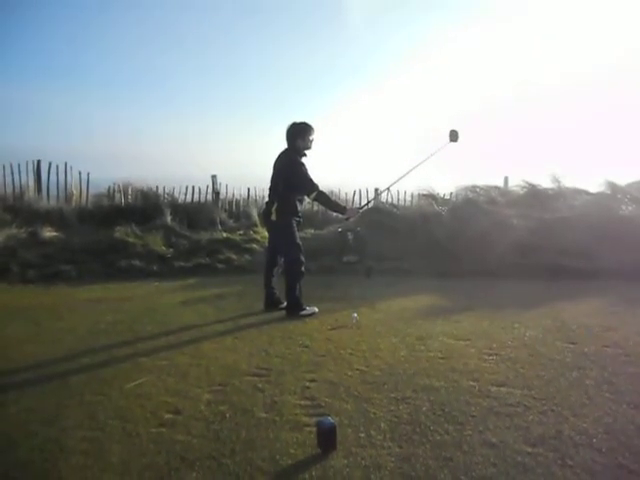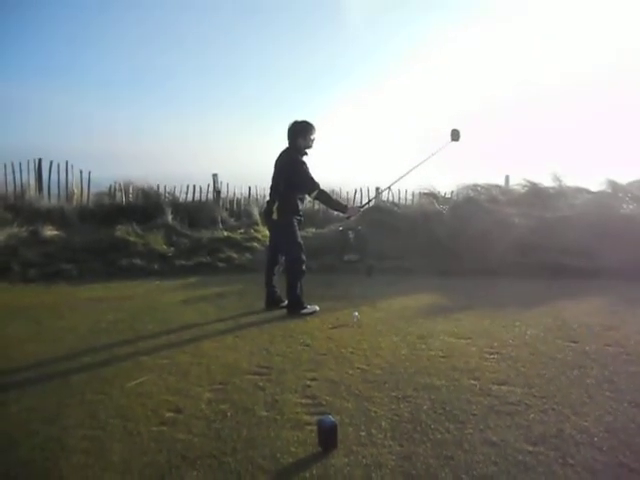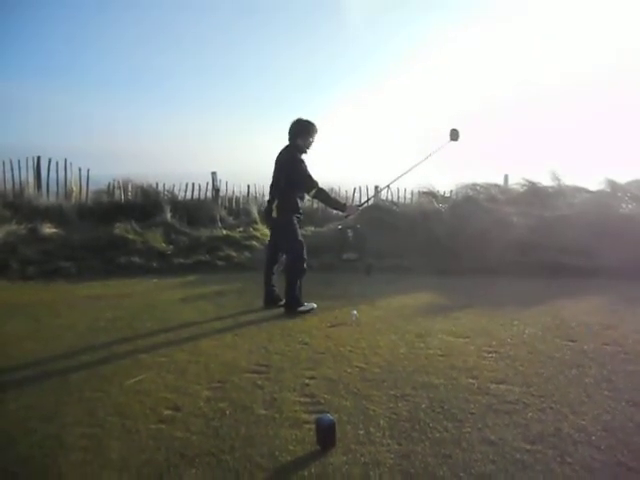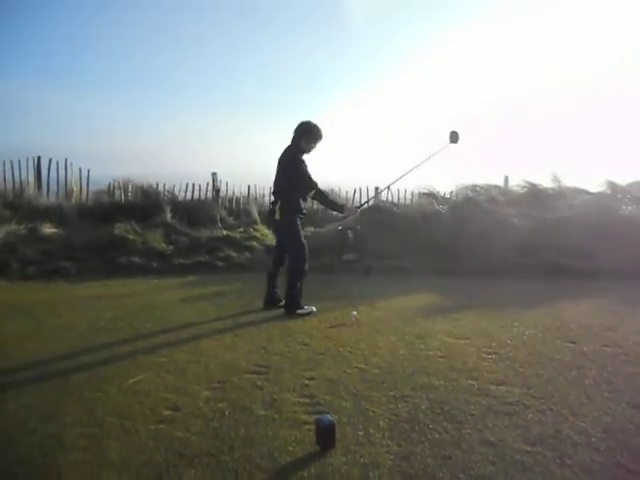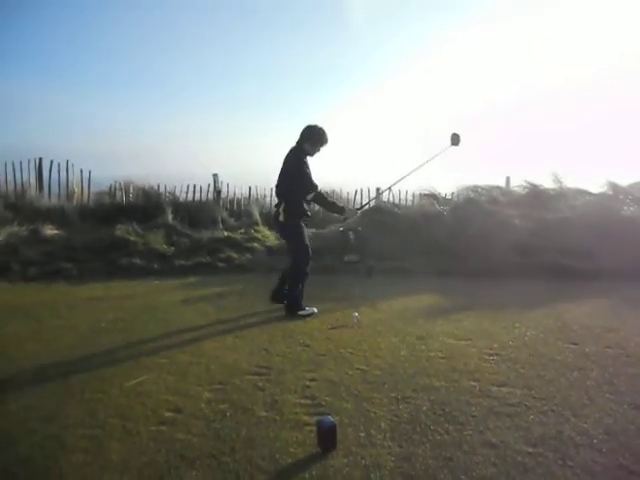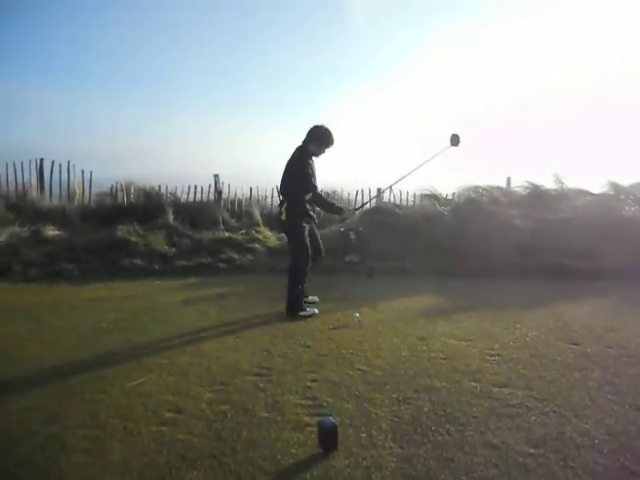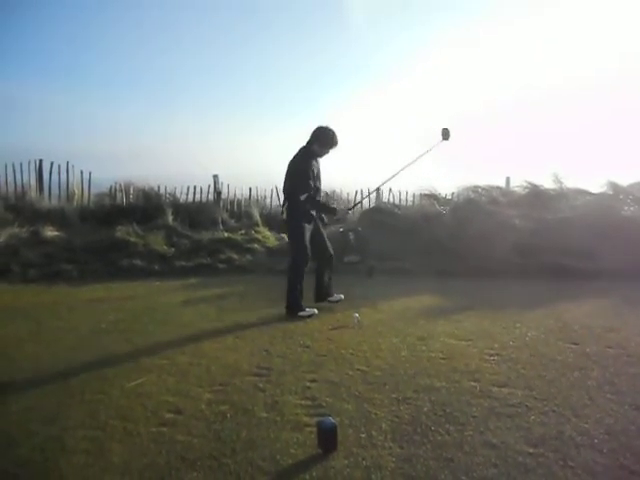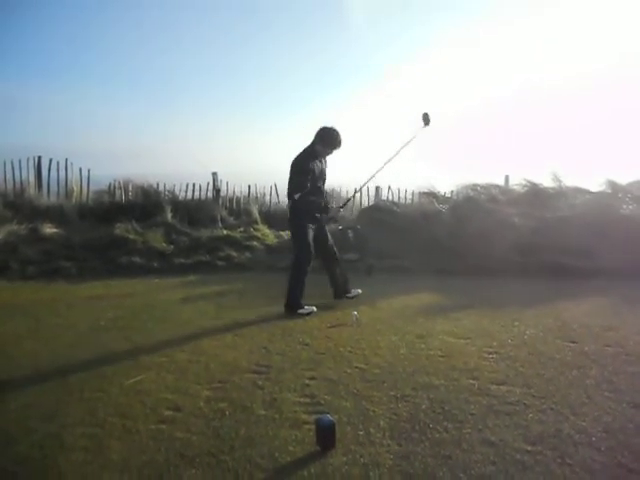
dt=0.1s
person 1, frame 1
left shoulder: (286, 157)
right shoulder: (293, 163)
right elbow: (315, 193)
right wrist: (343, 210)
left hip: (276, 214)
right hip: (283, 217)
left knee: (274, 258)
right knee: (295, 260)
left ankle: (272, 300)
right ankle: (295, 306)
person 1, frame 2
left shoulder: (288, 156)
right shoulder: (295, 162)
right elbow: (316, 192)
right wrist: (344, 209)
left hip: (278, 213)
right hip: (284, 216)
left knee: (275, 257)
right knee: (296, 259)
left ankle: (273, 298)
right ankle: (296, 304)
person 1, frame 3
left shoulder: (288, 154)
right shoulder: (294, 160)
right elbow: (314, 190)
right wrist: (343, 207)
left hip: (278, 211)
right hip: (283, 214)
left knee: (274, 256)
right knee: (297, 256)
left ankle: (271, 297)
right ankle: (293, 302)
person 1, frame 4
left shoulder: (290, 155)
right shoulder: (295, 160)
right elbow: (314, 191)
right wrist: (341, 208)
left hip: (283, 213)
right hip: (287, 215)
left knee: (281, 257)
right knee: (299, 258)
left ankle: (272, 298)
right ankle: (293, 304)
person 1, frame 5
left shoulder: (296, 158)
right shoulder: (297, 162)
right elbow: (314, 194)
right wrist: (342, 210)
left hip: (296, 215)
right hip: (291, 217)
left knee: (299, 258)
right knee: (302, 259)
left ankle: (280, 293)
right ankle: (294, 305)
person 1, frame 6
left shoulder: (303, 157)
right shoulder: (301, 162)
right elbow: (312, 195)
left wrist: (311, 214)
right wrist: (340, 211)
left hip: (302, 214)
right hip: (294, 216)
left knee: (316, 252)
right knee: (302, 259)
left ankle: (299, 293)
right ankle: (295, 306)
person 1, frame 7
left shoulder: (313, 159)
right shoulder: (302, 163)
right elbow: (308, 195)
left wrist: (321, 212)
right wrist: (333, 210)
left hip: (310, 216)
right hip: (297, 217)
left knee: (325, 253)
right knee: (301, 259)
left ankle: (324, 293)
right ankle: (294, 306)
person 1, frame 8
left shoulder: (320, 160)
right shoulder: (303, 162)
right elbow: (299, 195)
left wrist: (326, 209)
right wrist: (325, 209)
left hip: (315, 216)
right hip: (301, 216)
left knee: (329, 253)
right knee: (303, 258)
left ankle: (342, 290)
right ankle: (293, 303)
